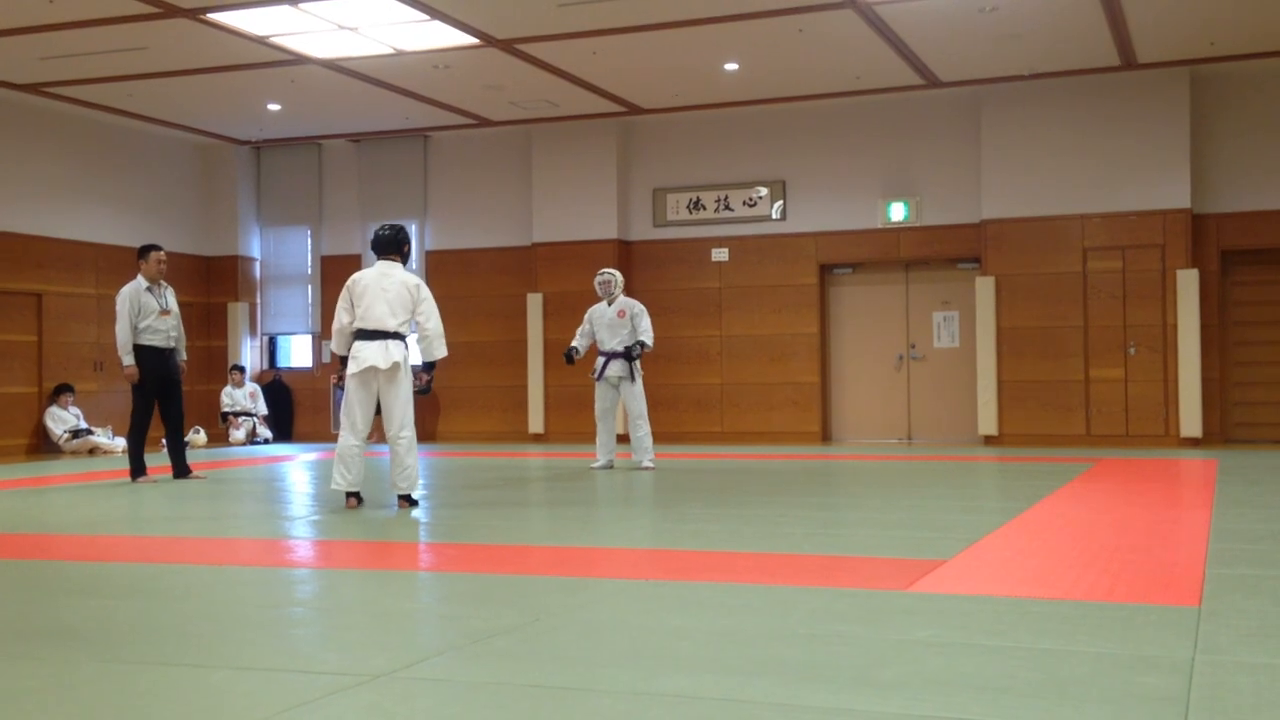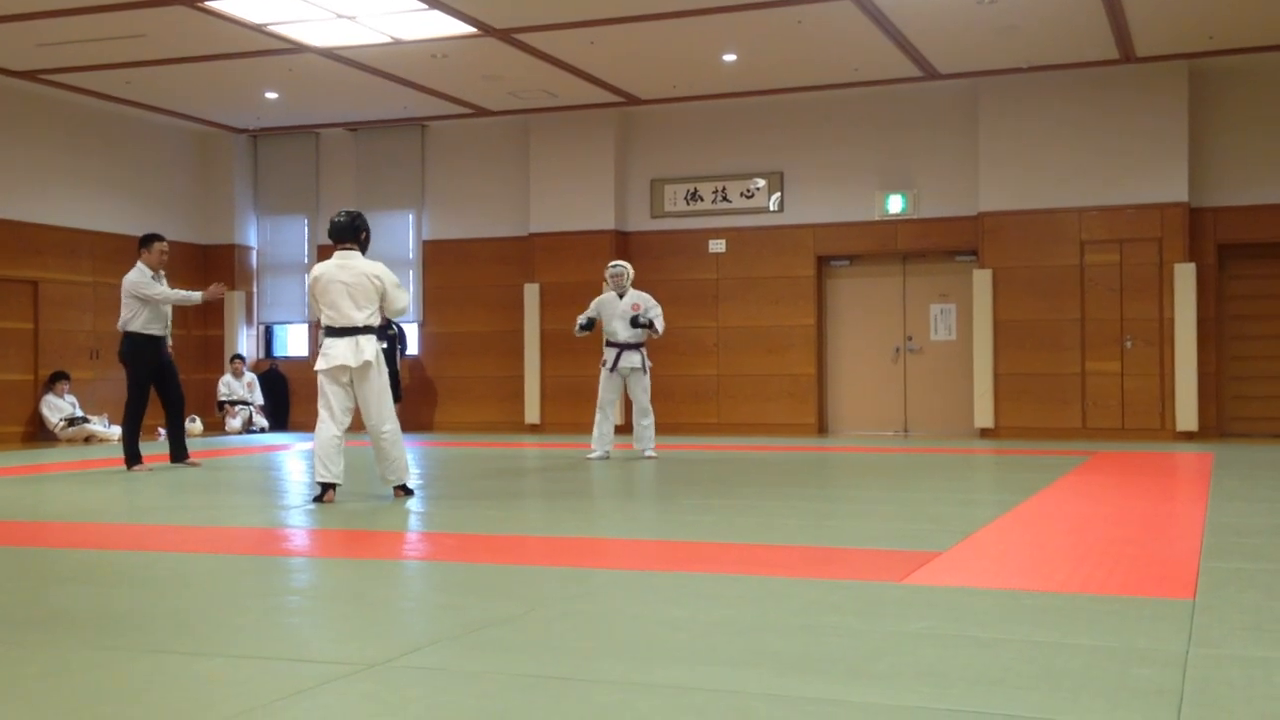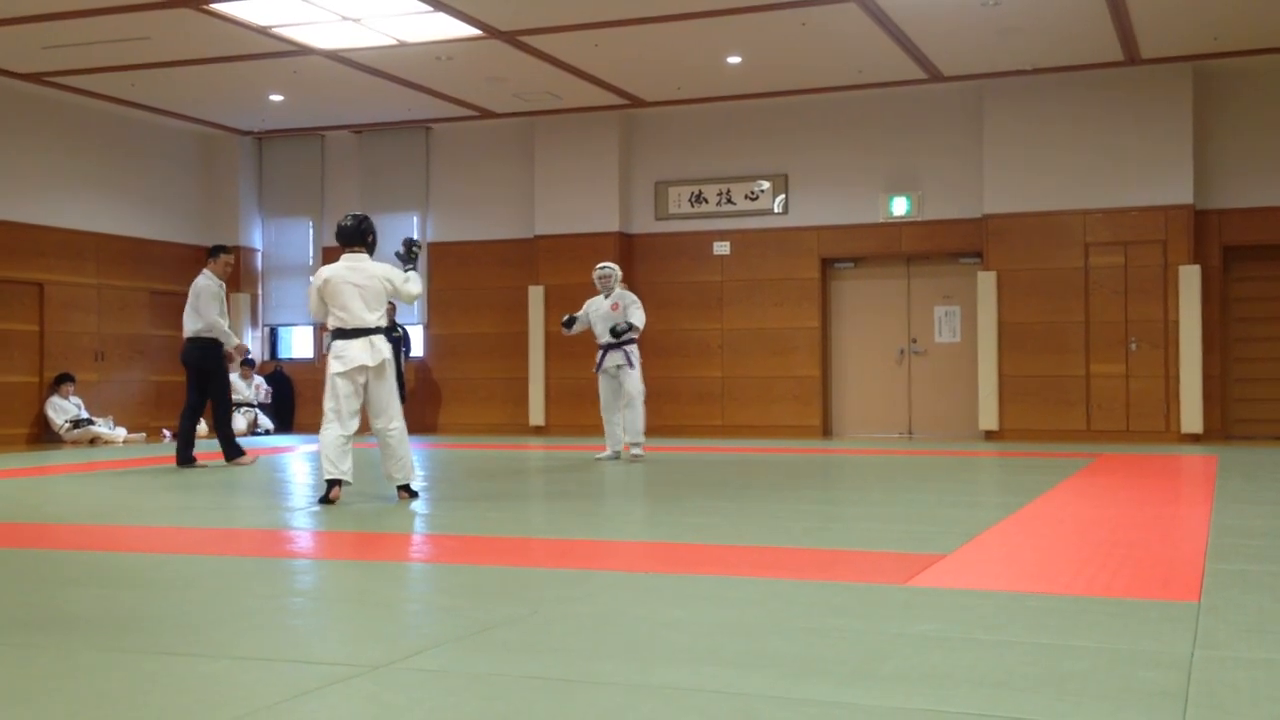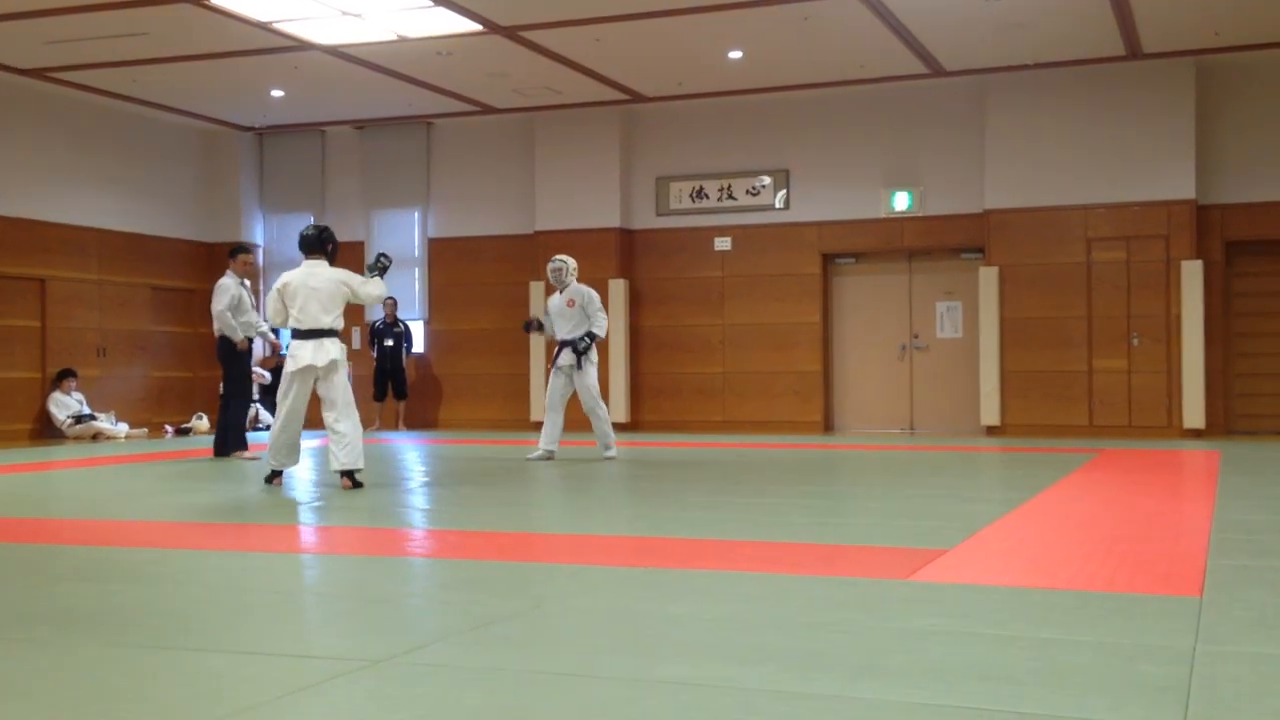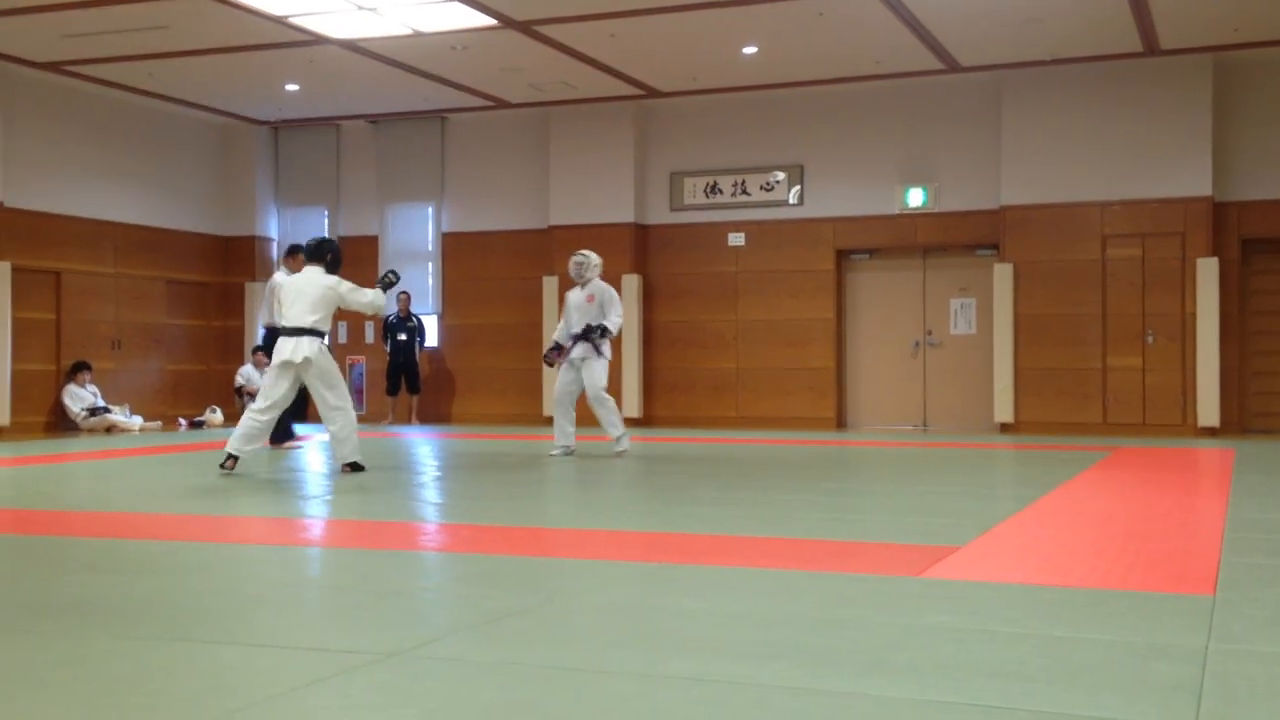
dt=1s
person 1, frame 1
left shoulder: (357, 280)
right shoulder: (413, 283)
left elbow: (341, 325)
right elbow: (430, 327)
left wrist: (343, 361)
right wrist: (429, 367)
left hip: (361, 353)
right hip: (394, 355)
left knee: (353, 426)
right knee: (400, 428)
left ankle: (351, 492)
right ankle: (404, 493)
person 1, frame 2
left shoulder: (318, 272)
right shoulder: (376, 270)
right elbow: (400, 306)
left hip: (332, 348)
right hip: (366, 348)
left knee: (330, 420)
right knee: (382, 419)
left ankle: (327, 486)
right ankle: (399, 482)
person 1, frame 3
left shoulder: (325, 274)
right shoulder: (383, 271)
left elbow: (318, 314)
right elbow: (412, 292)
right wrist: (410, 265)
left hip: (343, 350)
right hip: (376, 348)
left knee: (337, 421)
right knee: (389, 419)
left ankle: (334, 482)
right ankle: (403, 484)
person 1, frame 4
left shoulder: (287, 279)
right shoulder: (341, 277)
left elbow: (275, 318)
right elbow: (376, 294)
right wrist: (377, 274)
left hip: (300, 350)
right hip: (330, 350)
left knee: (288, 414)
right knee: (342, 414)
left ankle: (277, 470)
right ankle: (347, 470)
person 1, frame 5
left shoulder: (287, 282)
right shoulder: (333, 284)
right elbow: (372, 303)
right wrist: (382, 288)
left hip: (285, 346)
right hip: (312, 348)
left knee: (265, 404)
right knee: (338, 404)
left ankle: (232, 455)
right ankle: (348, 459)
person 2, frame 1
left shoulder: (168, 291)
right shoulder: (131, 292)
left elbow: (177, 326)
right elbow: (124, 329)
left wrist: (181, 357)
right wrist: (128, 362)
left hip: (168, 358)
right hip: (145, 358)
left knee: (175, 416)
right knee: (141, 416)
left ankle: (181, 468)
right ankle: (138, 471)
person 2, frame 2
left shoulder: (158, 277)
right shoulder: (134, 280)
right elbow: (167, 296)
left wrist: (167, 342)
right wrist: (203, 296)
left hip: (157, 345)
right hip: (138, 346)
left knee: (174, 399)
right knee: (137, 404)
left ankle: (179, 453)
right ankle: (133, 459)
person 2, frame 3
left shoulder: (207, 284)
right shoulder: (208, 285)
right elbow: (213, 321)
left wrist: (225, 348)
right wrist: (234, 343)
left hip: (196, 348)
right hip: (206, 349)
left knee: (194, 404)
right knee: (221, 403)
left ankle: (184, 456)
right ankle: (233, 453)
person 2, frame 4
left shoulder: (244, 286)
right shoulder: (226, 284)
left elbow: (253, 318)
right elbow: (220, 313)
left wrist: (269, 337)
right wrist: (238, 337)
left hip: (241, 346)
right hip: (232, 346)
left knee: (231, 397)
right knee: (241, 395)
left ankle: (222, 447)
right ankle: (237, 446)
person 2, frame 5
right shoulder: (282, 281)
right elbow: (282, 315)
left hip: (279, 338)
right hip: (279, 337)
left ankle: (286, 433)
right ankle: (279, 437)
person 3, frame 1
left shoulder: (633, 306)
right shoulder: (594, 311)
left elbow: (646, 332)
right elbow: (584, 336)
left wrist: (638, 347)
right wrist: (573, 350)
left hip: (627, 365)
right hip: (604, 366)
left knee: (637, 412)
right knee: (603, 414)
left ankle: (646, 457)
right ankle: (605, 458)
person 3, frame 2
left shoulder: (644, 299)
right shoulder: (602, 301)
left elbow: (659, 325)
right elbow: (583, 320)
left wrist: (647, 323)
right wrist: (583, 325)
left hip: (636, 356)
right hip: (612, 356)
left knee: (642, 403)
right knee: (605, 403)
left ankle: (647, 447)
right ankle: (601, 448)
person 3, frame 3
left shoulder: (627, 297)
right shoulder: (592, 304)
left elbow: (638, 318)
right elbow: (574, 326)
left wrist: (626, 326)
right wrist: (567, 323)
left hip: (626, 354)
right hip: (605, 357)
left knee: (633, 395)
right knee: (608, 405)
left ankle: (635, 443)
right ankle: (614, 448)
person 3, frame 4
left shoulder: (584, 292)
right shoulder: (553, 300)
left elbow: (600, 320)
right elbow: (551, 326)
left wrist: (587, 339)
right wrist: (536, 325)
left hip: (582, 354)
right hip: (562, 354)
left knee: (591, 400)
right knee: (553, 402)
left ankle: (608, 444)
right ankle: (547, 448)
person 3, frame 5
left shoulder: (604, 290)
right shoulder: (571, 294)
left elbow: (616, 317)
right elbow: (565, 324)
left wrist: (600, 331)
right wrist: (555, 347)
left hip: (596, 348)
right hip: (574, 350)
left knee: (595, 391)
right knee: (562, 395)
left ankle: (619, 435)
right ankle: (565, 444)
